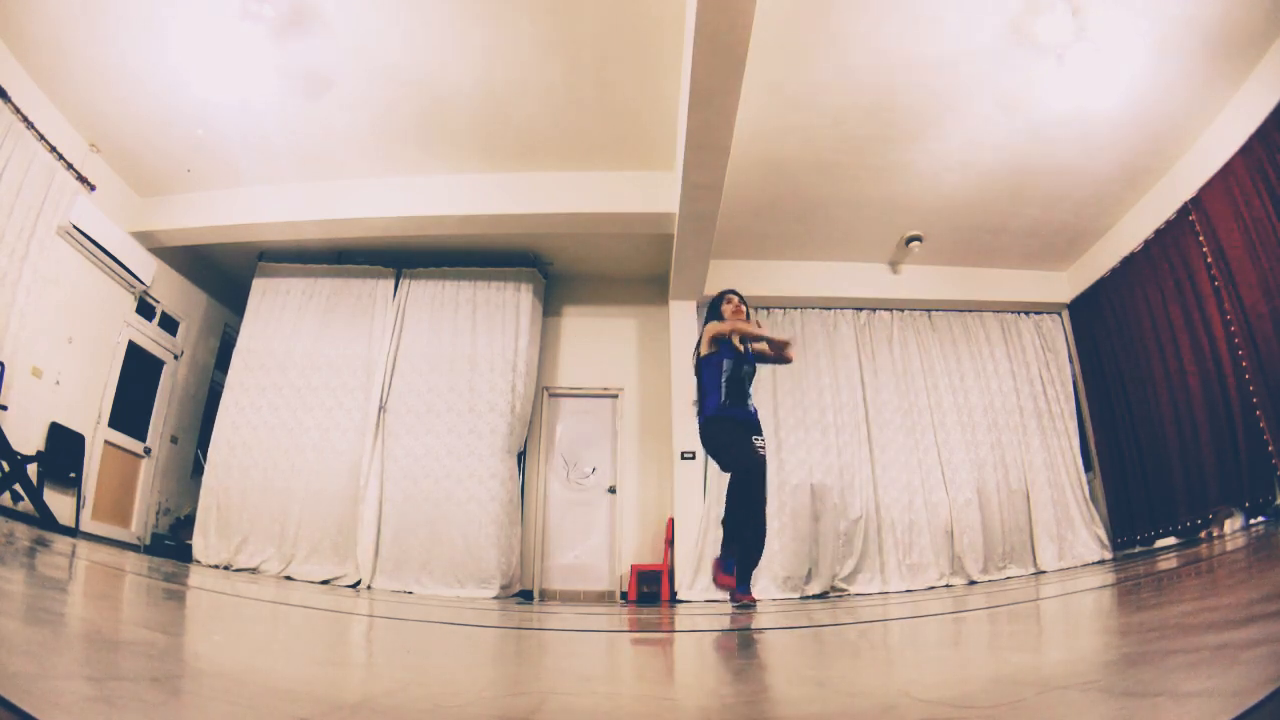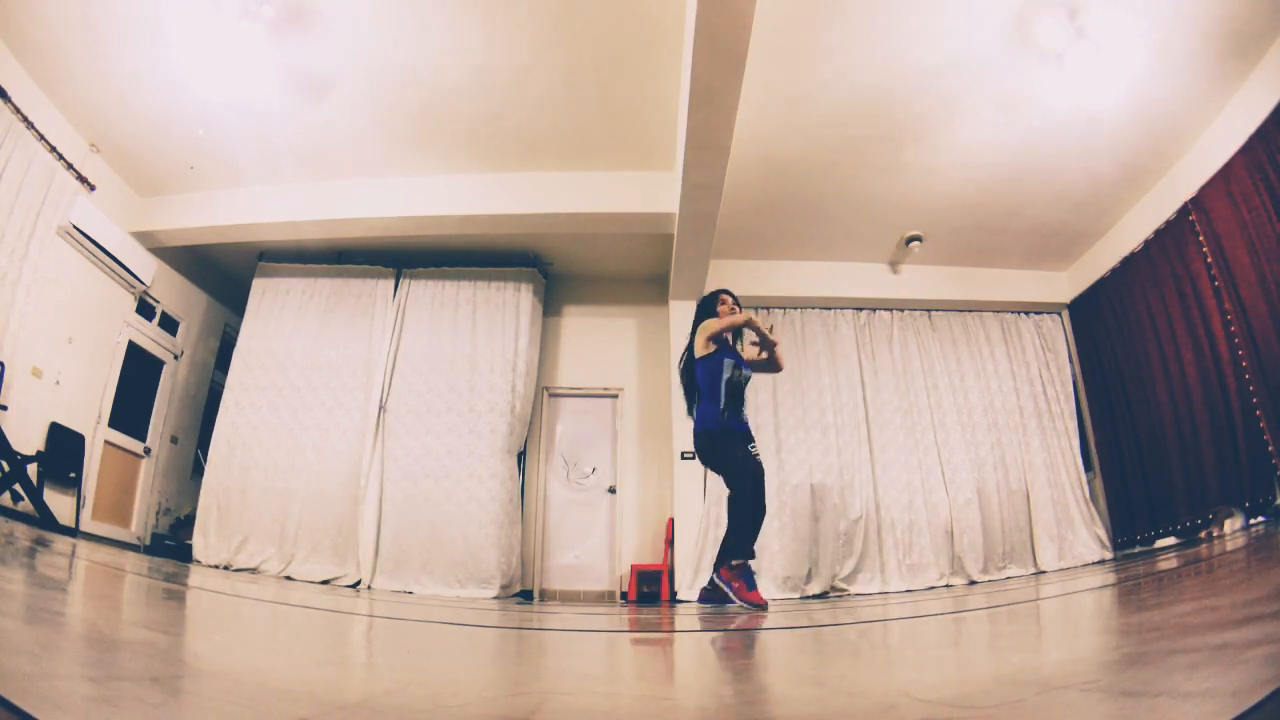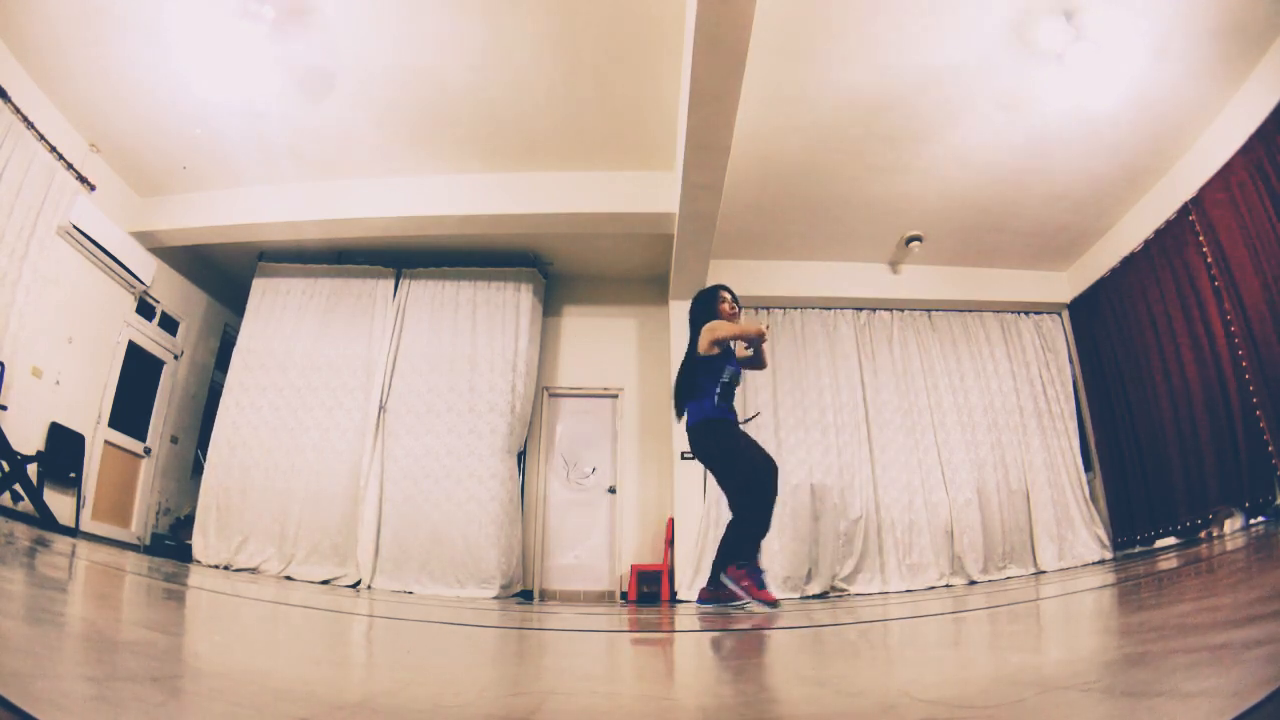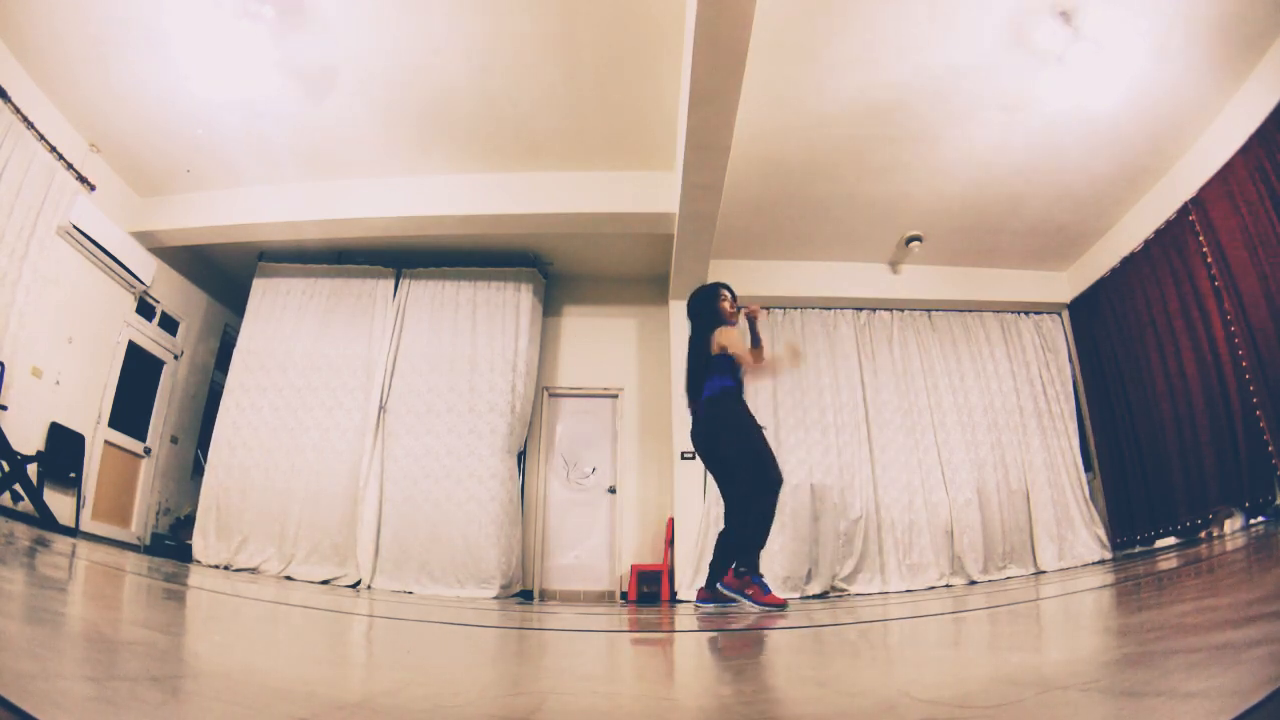
dt=0.5s
person 1, frame 1
left shoulder: (749, 346)
right shoulder: (712, 332)
left elbow: (786, 356)
right elbow: (734, 327)
left wrist: (763, 338)
right wrist: (770, 337)
left hip: (748, 425)
right hip: (717, 424)
left knee: (755, 501)
right knee: (746, 478)
left ankle: (742, 581)
right ankle: (727, 556)
person 1, frame 2
left shoulder: (740, 350)
right shoulder: (706, 329)
left elbow: (776, 365)
right elbow: (748, 319)
left wrist: (768, 343)
right wrist: (765, 337)
left hip: (739, 434)
right hip: (713, 435)
left knee: (753, 505)
right knee: (750, 480)
left ankle: (718, 584)
right ankle: (735, 566)
person 1, frame 3
left shoulder: (726, 347)
right shoulder: (711, 329)
left elbow: (760, 363)
right elbow: (757, 330)
left wrist: (755, 344)
right wrist: (755, 335)
left hip: (720, 430)
right hip: (711, 429)
left knee: (747, 507)
right knee: (764, 472)
left ankle: (714, 588)
right ankle: (742, 566)
person 1, frame 4
left shoulder: (710, 342)
right shoulder: (724, 332)
left elbow: (756, 356)
right elbow: (752, 365)
left wrist: (754, 326)
left hip: (704, 424)
right hip: (725, 412)
left knee: (740, 503)
right knee: (765, 479)
left ankle: (713, 586)
right ankle: (744, 572)
